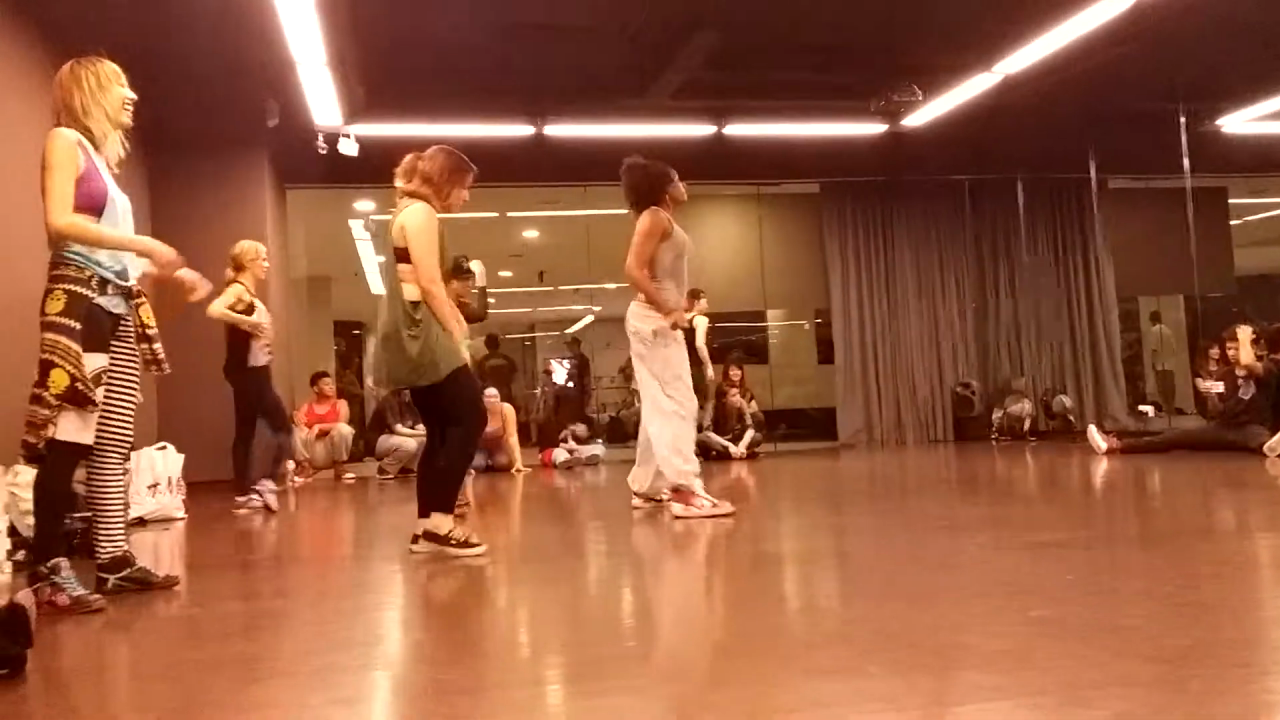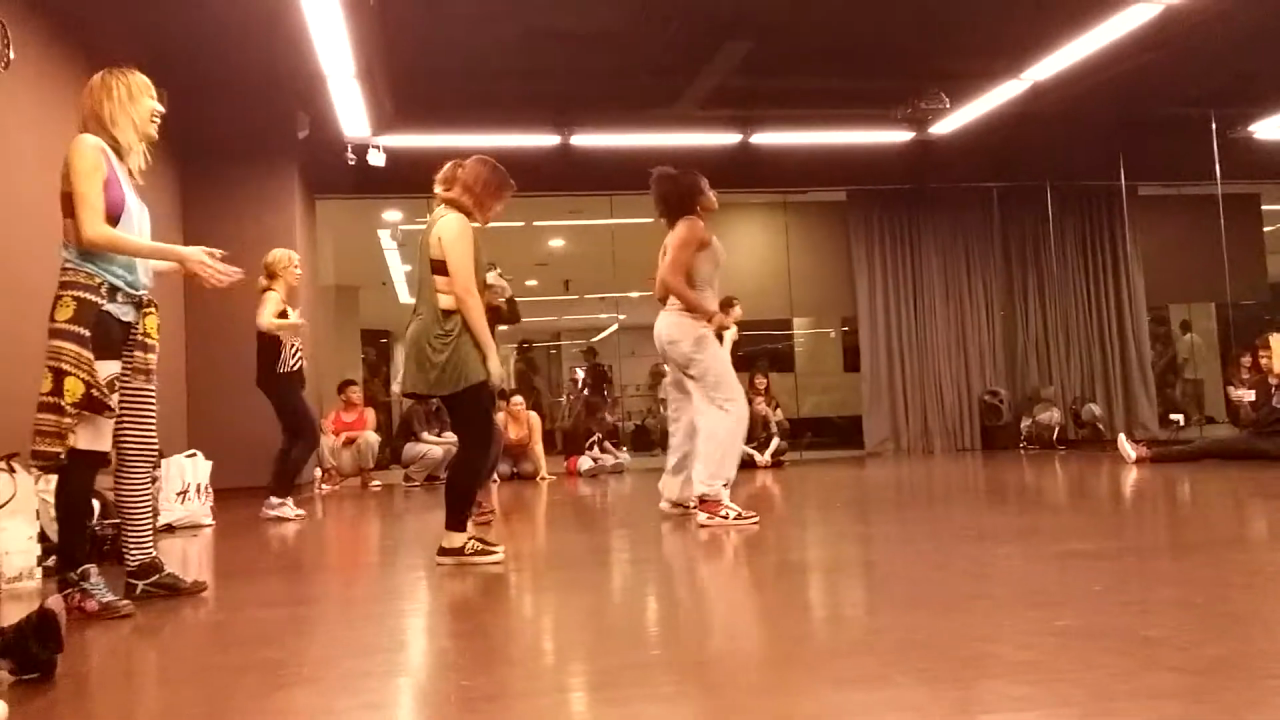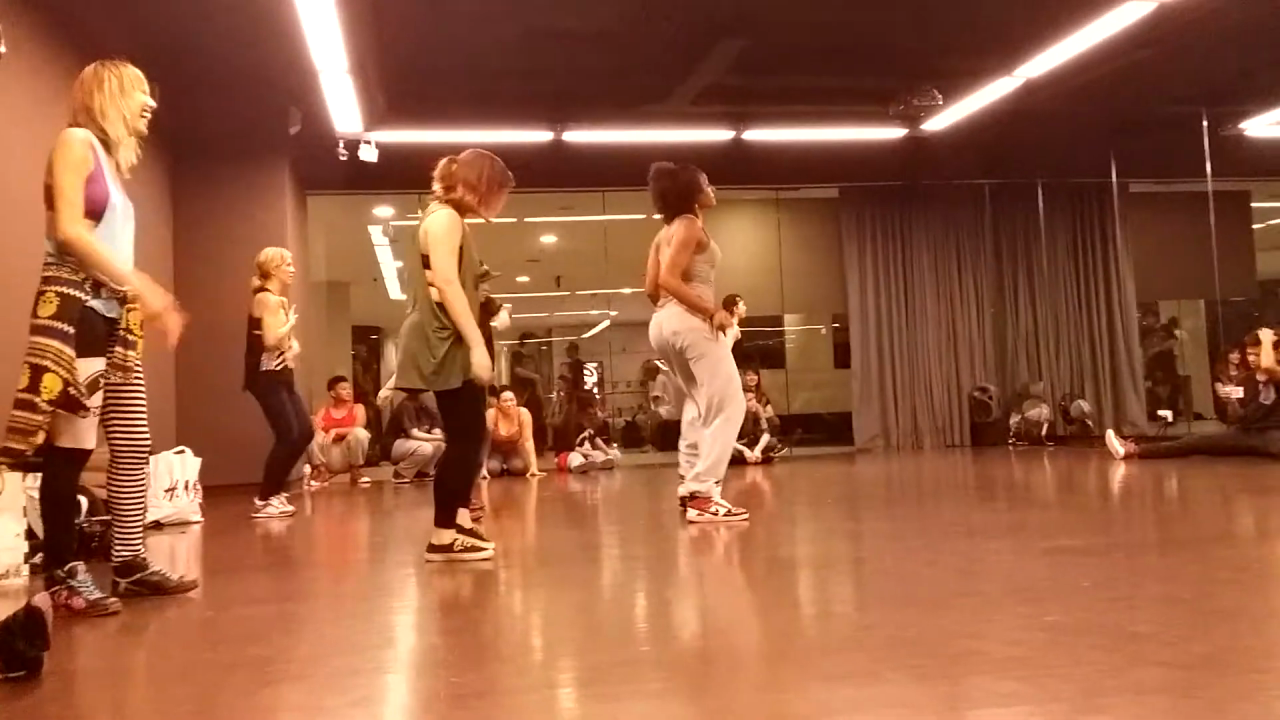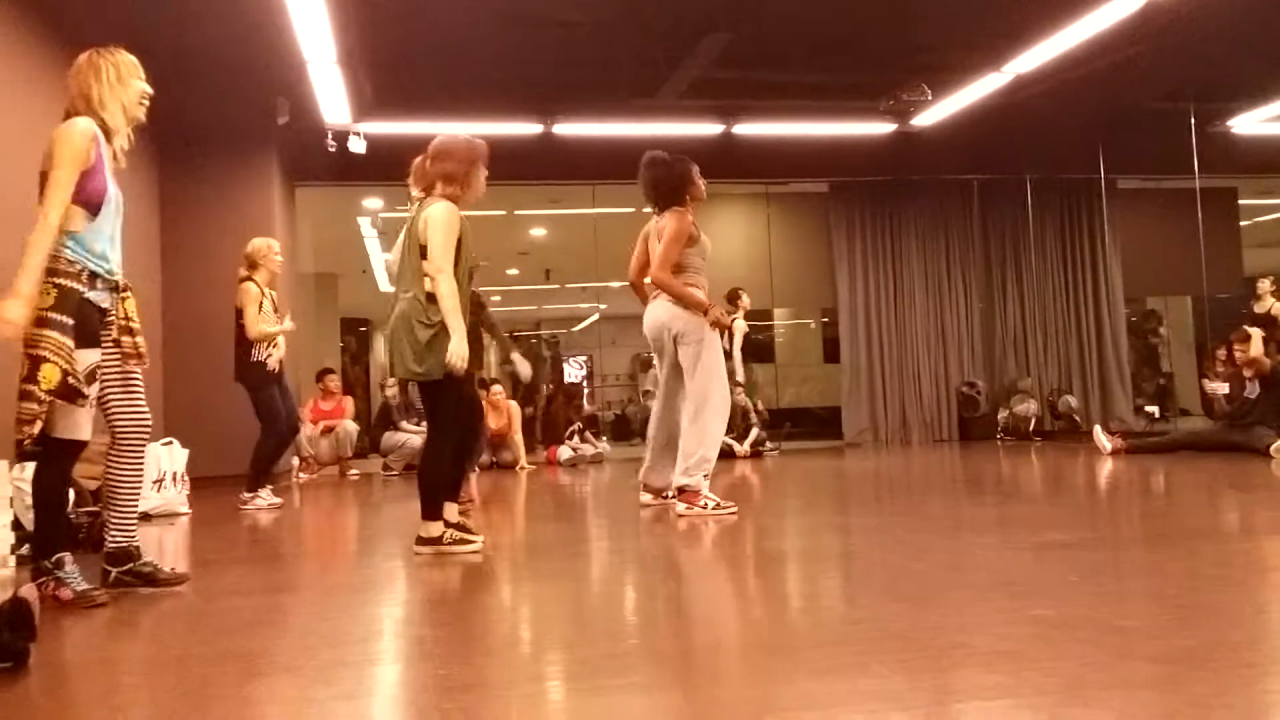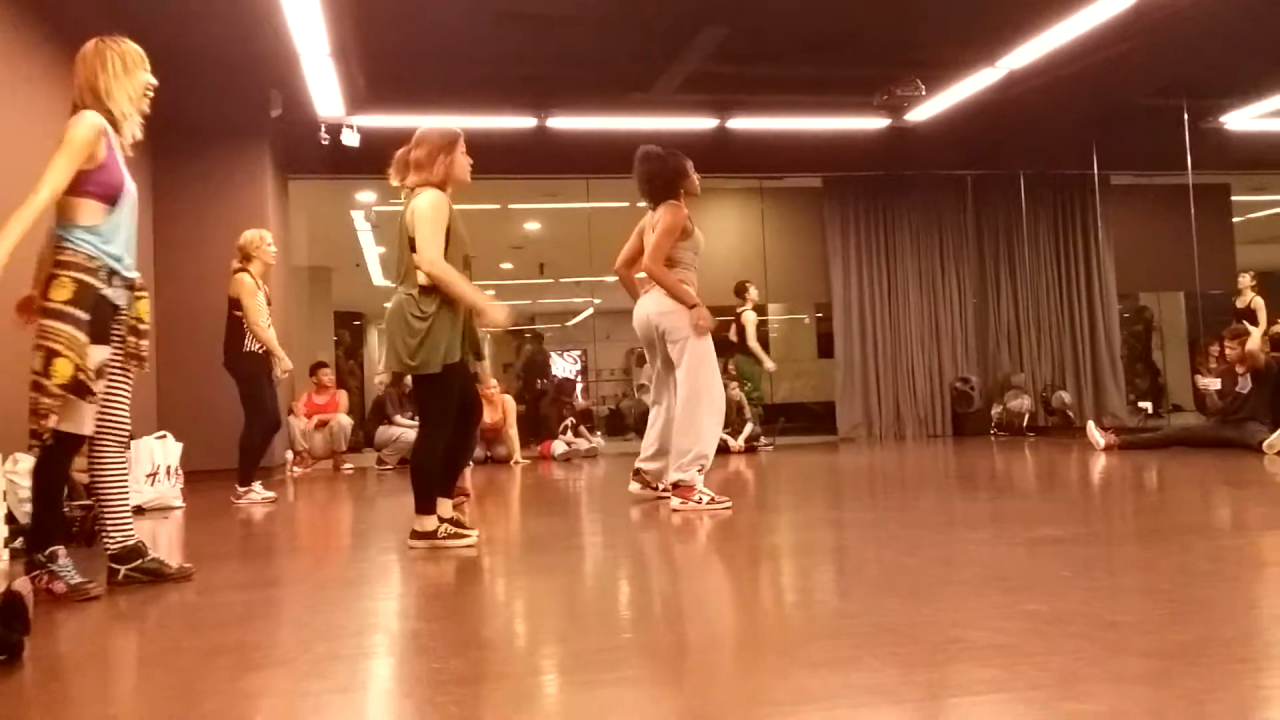
dt=0.2s
person 1, frame 1
left shoulder: (102, 158)
right shoulder: (66, 140)
right elbow: (59, 222)
left wrist: (166, 268)
right wrist: (143, 243)
left hip: (120, 307)
right hip: (78, 303)
left knee: (113, 442)
right knee: (68, 438)
left ankle: (113, 561)
right ankle: (49, 570)
person 1, frame 2
left shoulder: (127, 164)
right shoulder: (88, 147)
right elbow: (92, 232)
left wrist: (188, 261)
right wrist: (176, 252)
left hip: (133, 315)
right hip: (91, 310)
left knee: (139, 448)
right knee: (87, 446)
left ankle: (142, 566)
right ankle: (76, 577)
person 1, frame 3
left shoulder: (113, 159)
right shoulder: (77, 140)
right elbow: (69, 231)
left wrist: (149, 299)
right wrist: (138, 286)
left hip: (112, 315)
right hip: (76, 308)
left knee: (133, 441)
right knee: (71, 444)
left ankle: (130, 564)
right ankle: (64, 574)
person 1, frame 4
left shoulder: (107, 145)
right shoulder: (80, 131)
right elbow: (52, 216)
left hip: (105, 301)
right hip: (71, 298)
left knee: (132, 427)
right knee: (65, 435)
left ankle: (121, 555)
right ankle: (51, 565)
person 1, frame 5
left shoulder: (112, 136)
right shoulder: (90, 125)
left elbow: (68, 217)
right elbow: (46, 194)
left hip: (112, 293)
right hip: (84, 290)
left knee: (113, 430)
right knee: (74, 427)
left ankle: (125, 553)
right ankle: (46, 557)
person 2, frame 1
left shoulder: (410, 214)
right shoulder: (421, 213)
right elbow: (430, 284)
right wrist: (460, 337)
left hip: (418, 338)
right hip: (421, 336)
left knee: (442, 430)
right knee: (470, 418)
left ankle: (429, 526)
right ankle: (438, 524)
person 2, frame 2
left shoulder: (446, 222)
right shoulder: (455, 223)
right elbow: (464, 293)
right wrist: (491, 352)
left hip: (448, 344)
right hip: (450, 344)
left knee: (476, 438)
right knee: (477, 439)
left ankle: (460, 529)
right ankle: (453, 541)
person 2, frame 3
left shoulder: (440, 217)
right shoulder: (445, 218)
left elbow: (439, 281)
right elbow: (448, 284)
right wrist: (477, 345)
left hip: (443, 339)
right hip: (444, 340)
left knee: (470, 432)
right knee: (464, 435)
left ankle: (459, 520)
right ankle: (443, 538)
person 2, frame 4
left shoulder: (430, 209)
right shoulder: (444, 209)
left elbow: (400, 261)
right elbow: (441, 274)
right wrist: (458, 336)
left hip: (435, 331)
right hip: (430, 331)
left knee: (469, 419)
right knee: (445, 428)
left ankle: (448, 514)
right ankle: (430, 531)
person 2, frame 5
left shoulder: (432, 201)
right shoulder: (430, 199)
right elbow: (433, 265)
left wrist: (473, 301)
right wrist: (482, 304)
left hip: (440, 327)
right hip: (426, 324)
left knee: (467, 412)
right knee: (438, 422)
left ankle: (441, 508)
right ankle: (425, 525)
person 3, frame 1
left shoulder: (657, 221)
right shoulder: (655, 216)
right elbow: (634, 270)
right wrist: (669, 309)
left hip: (654, 319)
right hip: (652, 319)
left knee: (661, 404)
right knee: (676, 401)
left ankle: (647, 486)
right ankle: (683, 489)
person 3, frame 2
left shoulder: (675, 235)
right shoulder: (692, 226)
left elbow: (661, 290)
right elbow: (673, 280)
right wrist: (711, 313)
left hip: (670, 325)
right hip: (688, 326)
left knee: (688, 414)
right knee: (729, 406)
left ankle: (677, 491)
right ankle: (711, 498)
person 3, frame 3
left shoulder: (667, 231)
right shoulder: (690, 226)
left elbow: (652, 287)
right elbow: (668, 279)
right wrist: (712, 312)
left hip: (662, 324)
right hip: (690, 321)
left knee: (701, 401)
right knee: (725, 405)
left ankle: (691, 475)
right ankle: (702, 495)
person 3, frame 4
left shoulder: (656, 223)
right shoulder: (681, 218)
left elbow: (635, 276)
right elbow: (660, 274)
right wrist: (707, 306)
left hip: (657, 315)
right hip: (685, 312)
left knee: (673, 401)
right knee: (707, 399)
left ankle: (656, 483)
right ankle: (691, 489)
person 3, frame 5
left shoulder: (652, 217)
right shoulder: (675, 211)
left elbow: (623, 266)
right elbow: (652, 263)
right wrist: (694, 303)
left hip: (649, 310)
right hip: (674, 306)
left knee: (671, 394)
right knee: (702, 392)
left ankle: (648, 473)
right ankle: (685, 484)
person 4, frame 1
left shoulder: (249, 293)
right shoulder: (239, 289)
right elbow: (213, 310)
left wrist: (260, 327)
right wrist: (249, 320)
left hip: (248, 372)
right hip: (250, 373)
left knee: (245, 433)
right knee: (282, 426)
left ankle: (244, 495)
right ankle: (268, 482)
person 4, frame 2
left shoulder: (282, 299)
right shoulder: (274, 297)
right elbow: (263, 323)
left wrist: (295, 326)
right wrist: (293, 323)
left hip: (288, 379)
right hip: (279, 380)
left knee: (295, 438)
right knee: (308, 437)
left ankle: (279, 497)
right ankle: (276, 499)
person 4, frame 3
left shoulder: (282, 301)
right shoulder: (265, 298)
left elbow: (291, 340)
right elbow: (272, 339)
left wrist: (293, 349)
right wrist: (290, 322)
left hip: (281, 377)
right hip: (264, 378)
left knee: (305, 433)
right knee: (288, 437)
left ankle: (274, 492)
right ankle: (263, 501)
person 4, frame 4
left shoulder: (270, 293)
right shoulder: (249, 288)
right elbow: (253, 331)
left wrist: (279, 350)
right wrist: (284, 328)
left hip: (270, 368)
right hip: (255, 368)
left knee: (290, 427)
right knee: (274, 429)
left ankle: (258, 485)
right ankle: (251, 493)
person 4, frame 5
left shoulder: (259, 282)
right shoulder: (244, 279)
right elbow: (256, 325)
left wrist: (276, 359)
right wrist: (282, 355)
left hip: (258, 359)
right hip: (245, 359)
left knee: (272, 421)
right knee: (257, 421)
left ankle: (248, 481)
right ankle: (244, 487)
